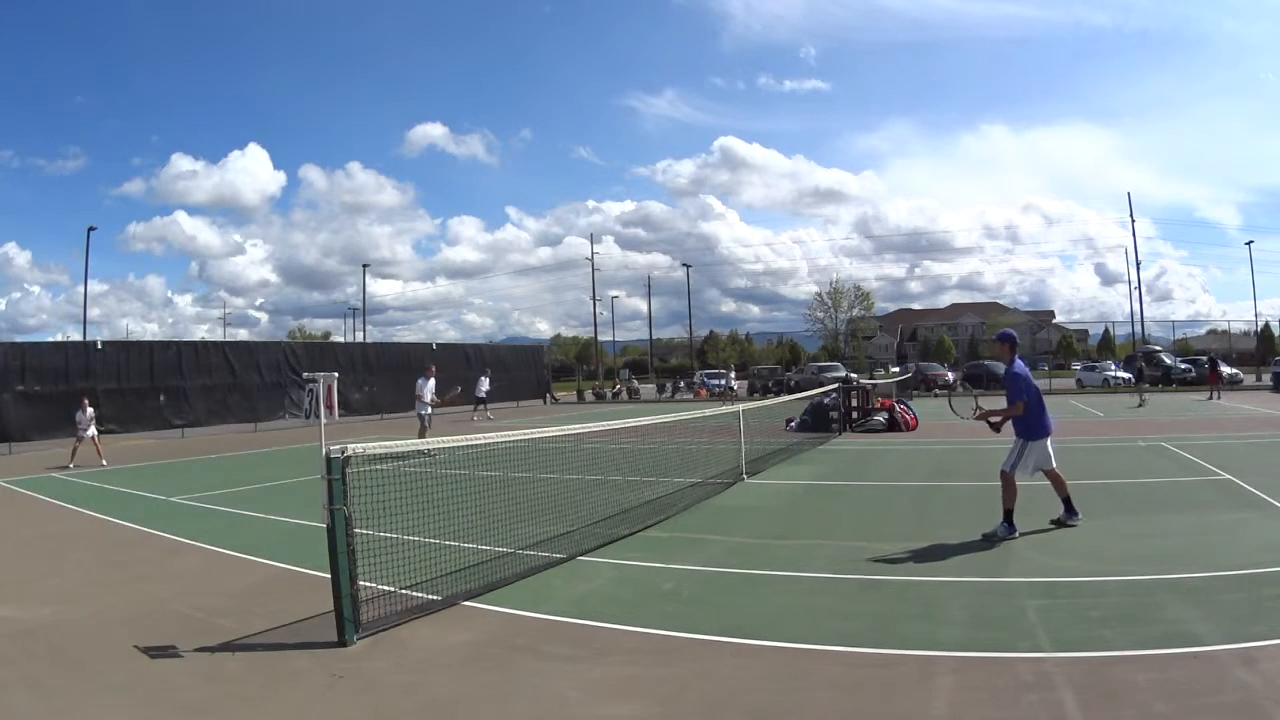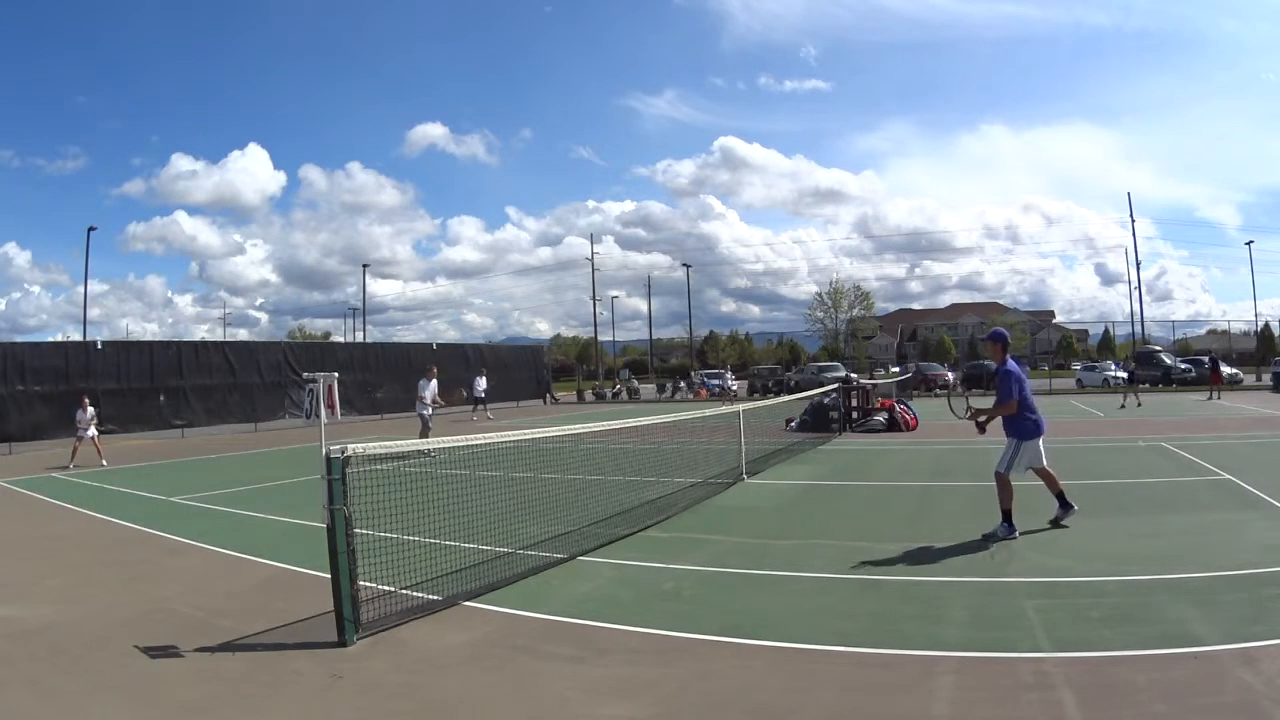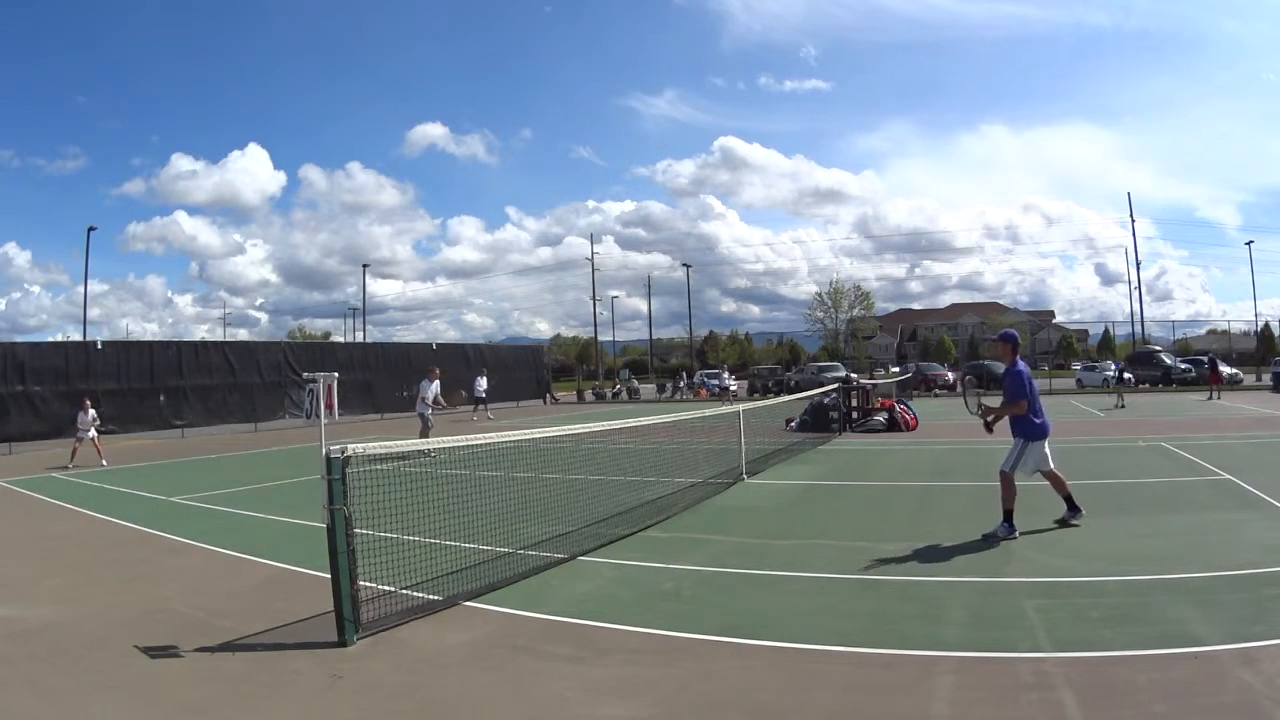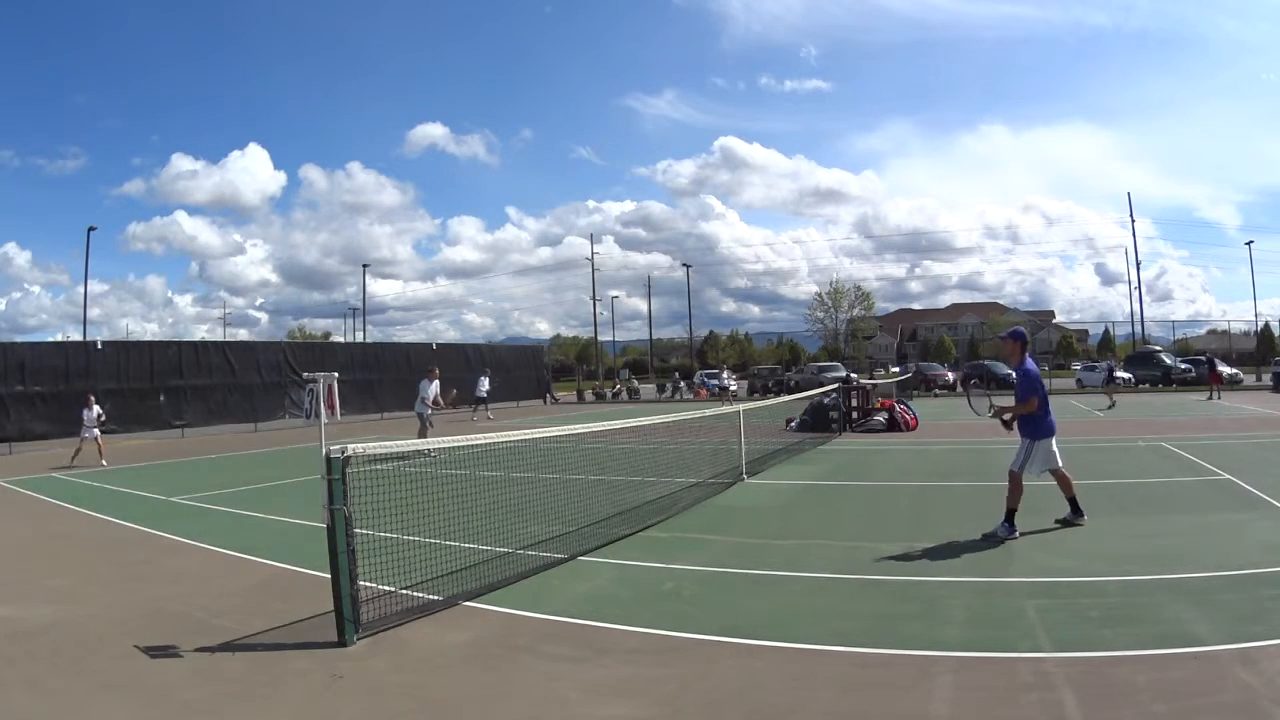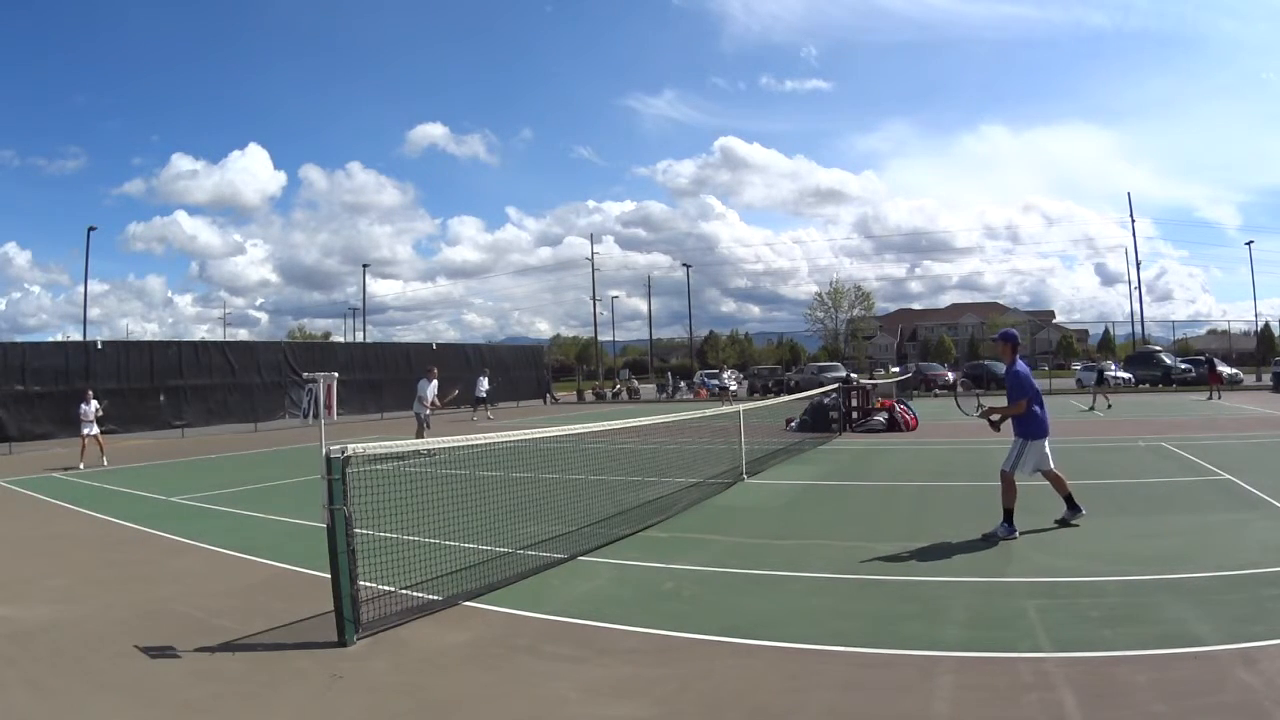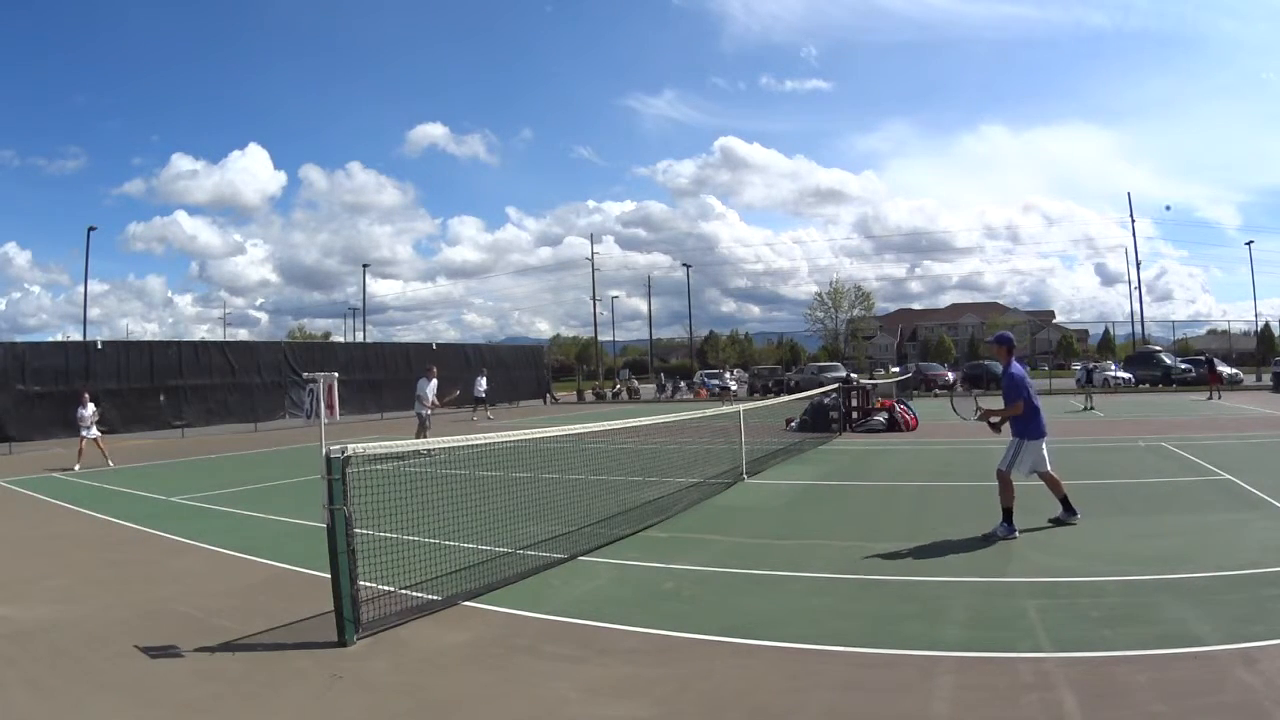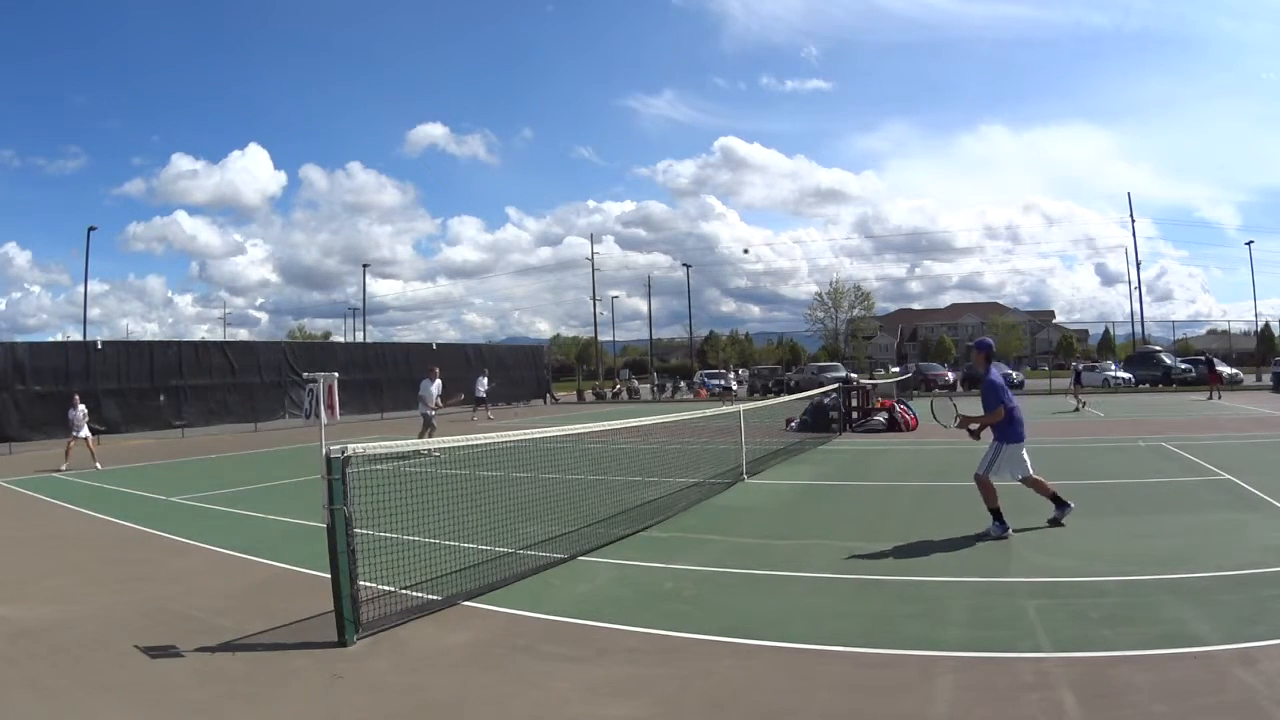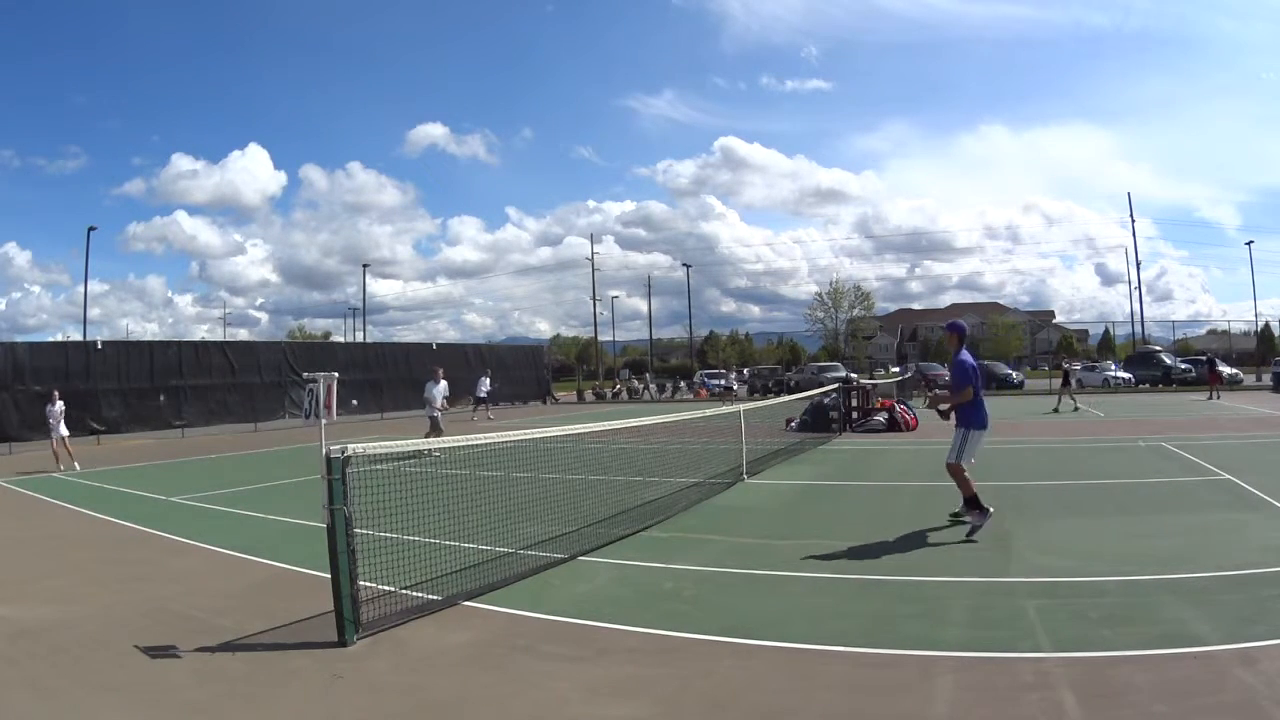
dt=0.3s
person 1, frame 1
left shoulder: (1014, 373)
right shoulder: (1016, 368)
left elbow: (1018, 409)
left wrist: (990, 414)
right wrist: (1000, 422)
left hip: (1030, 432)
right hip: (1040, 428)
left knee: (1006, 474)
right knee: (1050, 470)
left ankle: (1008, 526)
right ankle: (1070, 512)
person 1, frame 2
left shoulder: (1007, 372)
right shoulder: (1003, 369)
left elbow: (1010, 407)
right elbow: (1001, 403)
left wrist: (981, 412)
right wrist: (985, 421)
left hip: (1023, 432)
right hip: (1031, 427)
left knee: (1001, 475)
right knee: (1040, 468)
left ankle: (1007, 526)
right ankle: (1065, 506)
person 1, frame 3
left shoulder: (1018, 373)
right shoulder: (1010, 372)
left elbow: (1021, 407)
right elbow: (1007, 403)
left wrist: (992, 411)
right wrist: (992, 420)
left hip: (1029, 433)
right hip: (1037, 430)
left knee: (1006, 474)
right knee: (1048, 471)
left ankle: (1008, 526)
right ankle: (1074, 509)
person 1, frame 4
left shoulder: (1026, 370)
right shoulder: (1022, 368)
left elbow: (1031, 405)
left wrist: (1005, 410)
right wrist: (1010, 417)
left hip: (1036, 432)
right hip: (1043, 429)
left knee: (1015, 474)
right knee: (1057, 470)
left ankle: (1009, 526)
right ankle: (1076, 512)
person 1, frame 5
left shoulder: (1016, 372)
right shoulder: (1016, 369)
left elbow: (1020, 406)
left wrist: (993, 411)
right wrist: (1000, 419)
left hip: (1029, 433)
right hip: (1037, 429)
left knee: (1007, 474)
right knee: (1048, 471)
left ankle: (1008, 526)
right ankle: (1073, 508)
person 1, frame 6
left shoulder: (1011, 374)
right shoulder: (1013, 370)
left elbow: (1018, 408)
left wrist: (991, 413)
right wrist: (1000, 422)
left hip: (1026, 433)
right hip: (1034, 430)
left knee: (1003, 474)
right knee: (1044, 472)
left ankle: (1008, 526)
right ankle: (1069, 511)
person 1, frame 7
left shoulder: (989, 381)
right shoulder: (989, 378)
left elbow: (999, 415)
left wrist: (972, 422)
right wrist: (979, 427)
left hip: (1007, 438)
right hip: (1013, 435)
left knee: (981, 477)
right knee: (1027, 477)
left ankle: (1000, 525)
right ankle: (1062, 505)
person 1, frame 8
left shoulder: (962, 361)
right shoulder: (961, 359)
left elbow: (968, 394)
left wrist: (939, 400)
right wrist: (948, 409)
left hip: (971, 422)
right hip: (970, 420)
left knee: (953, 466)
right knee: (956, 464)
left ankle: (979, 510)
right ankle: (969, 505)
